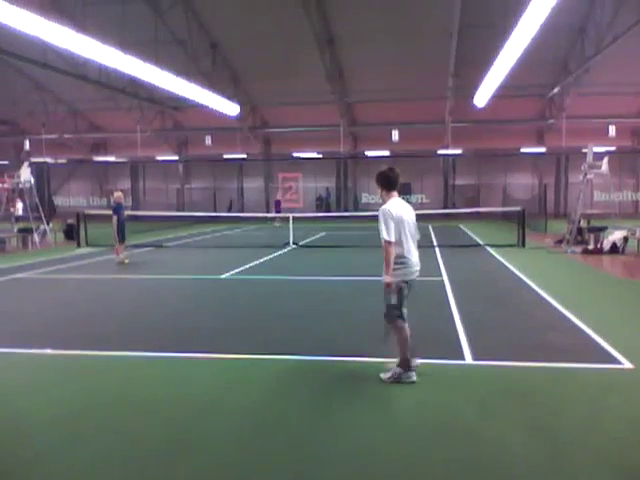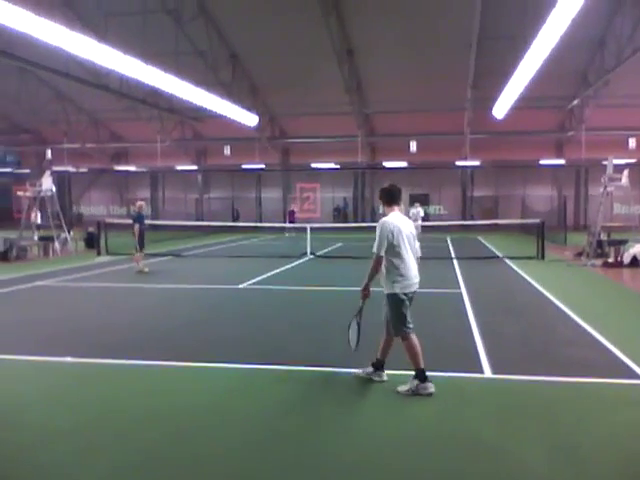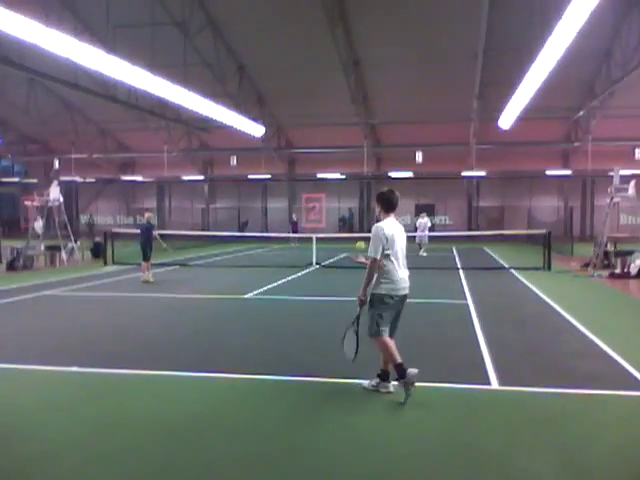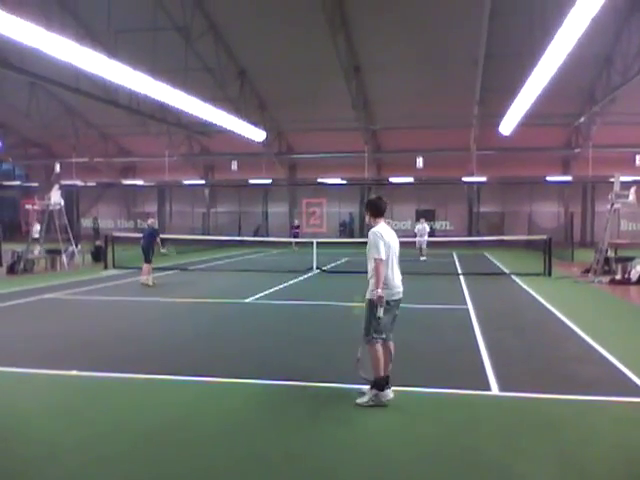
dt=0.4s
person 1, frame 1
left shoulder: (387, 209)
right shoulder: (407, 207)
left elbow: (389, 244)
left wrist: (387, 275)
left hip: (398, 271)
right hip: (411, 267)
left knee: (397, 319)
right knee: (397, 316)
left ankle: (405, 369)
right ankle: (406, 360)
person 1, frame 2
left shoulder: (385, 223)
right shoulder: (408, 222)
left elbow: (378, 258)
right elbow: (417, 257)
left wrist: (367, 284)
left hip: (397, 284)
right hip: (411, 281)
left knee: (404, 331)
right knee: (390, 326)
left ankle: (422, 380)
right ankle: (378, 368)
person 1, frame 3
left shoulder: (379, 228)
right shoulder: (399, 228)
left elbow: (374, 262)
left wrist: (364, 290)
right wrist: (369, 257)
left hip: (386, 288)
right hip: (401, 286)
left knee: (378, 333)
right knee: (387, 333)
left ankle: (403, 372)
right ankle: (384, 378)
person 1, frame 4
left shoulder: (375, 232)
right shoulder: (390, 232)
left elbow: (379, 262)
left wrist: (378, 289)
left hip: (382, 293)
right hip: (395, 291)
left knee: (373, 339)
right knee: (385, 338)
left ankle: (379, 389)
right ankle: (384, 384)
